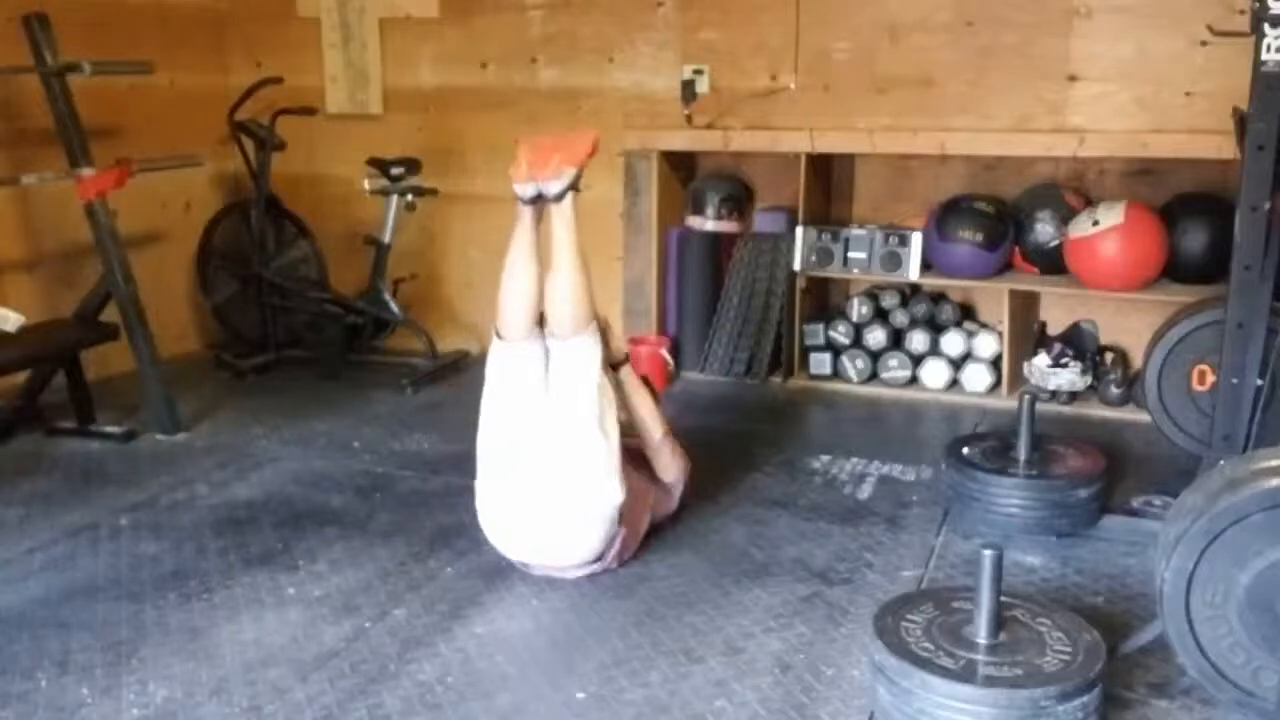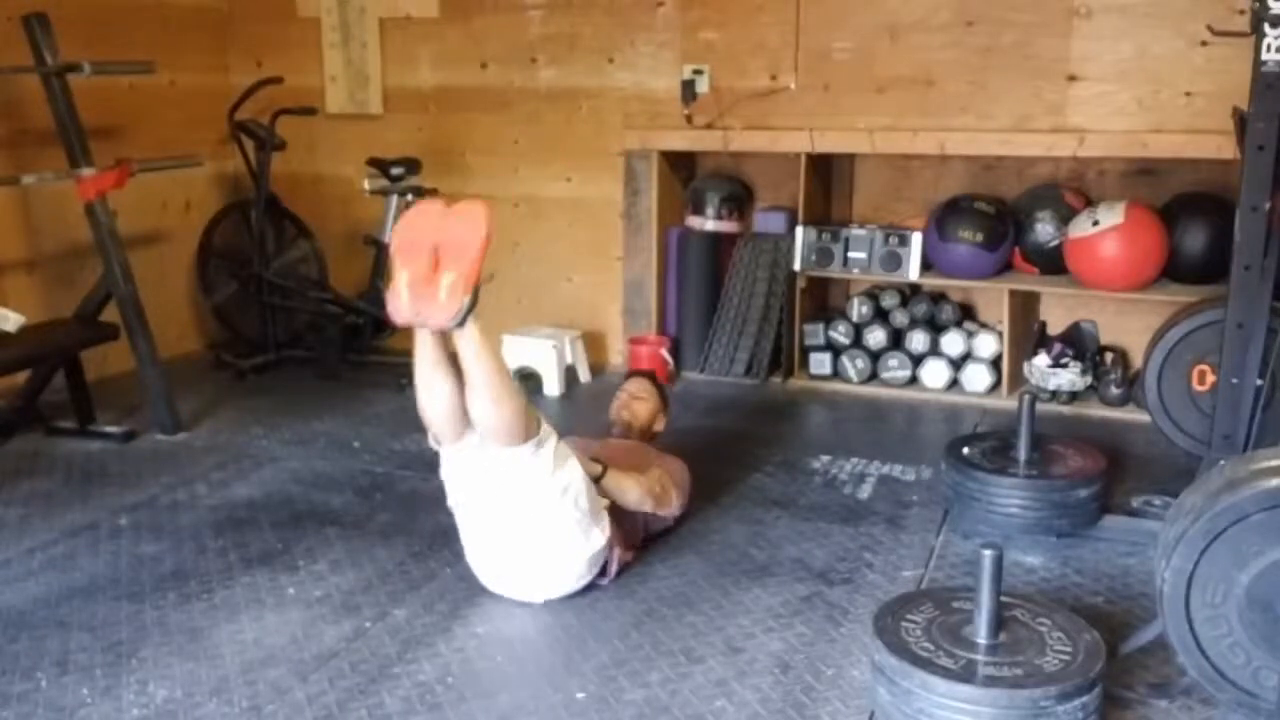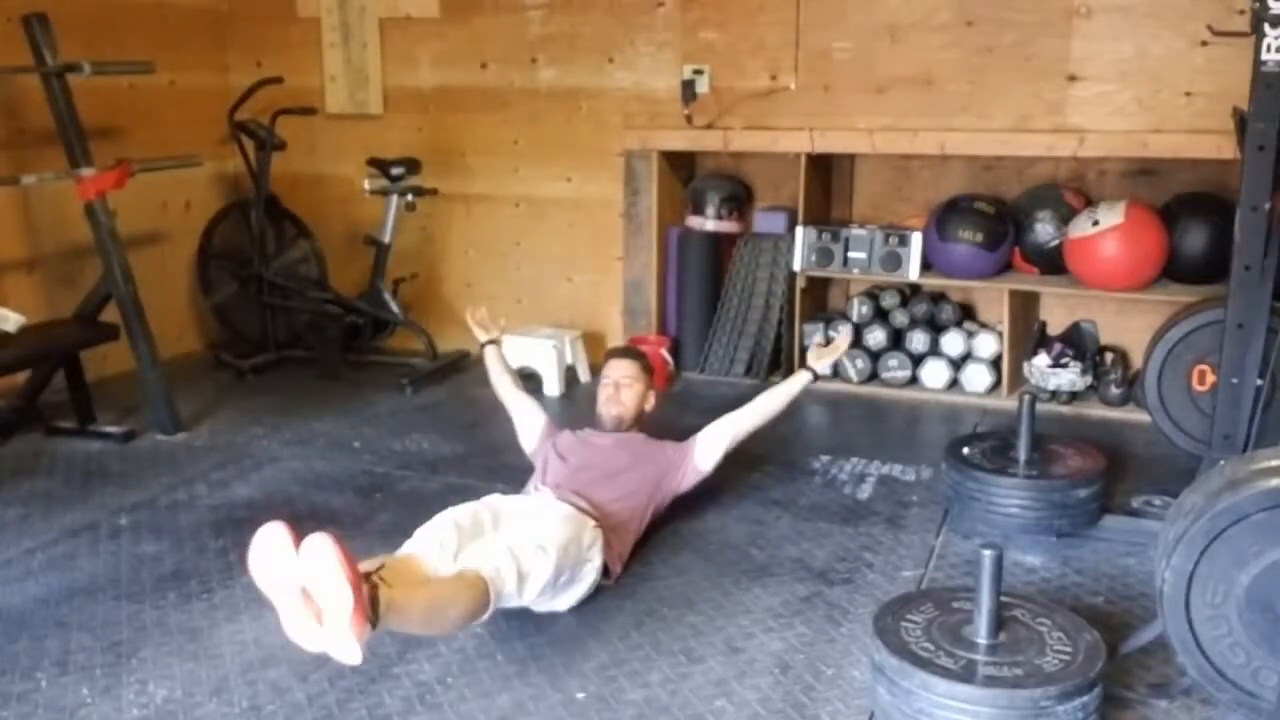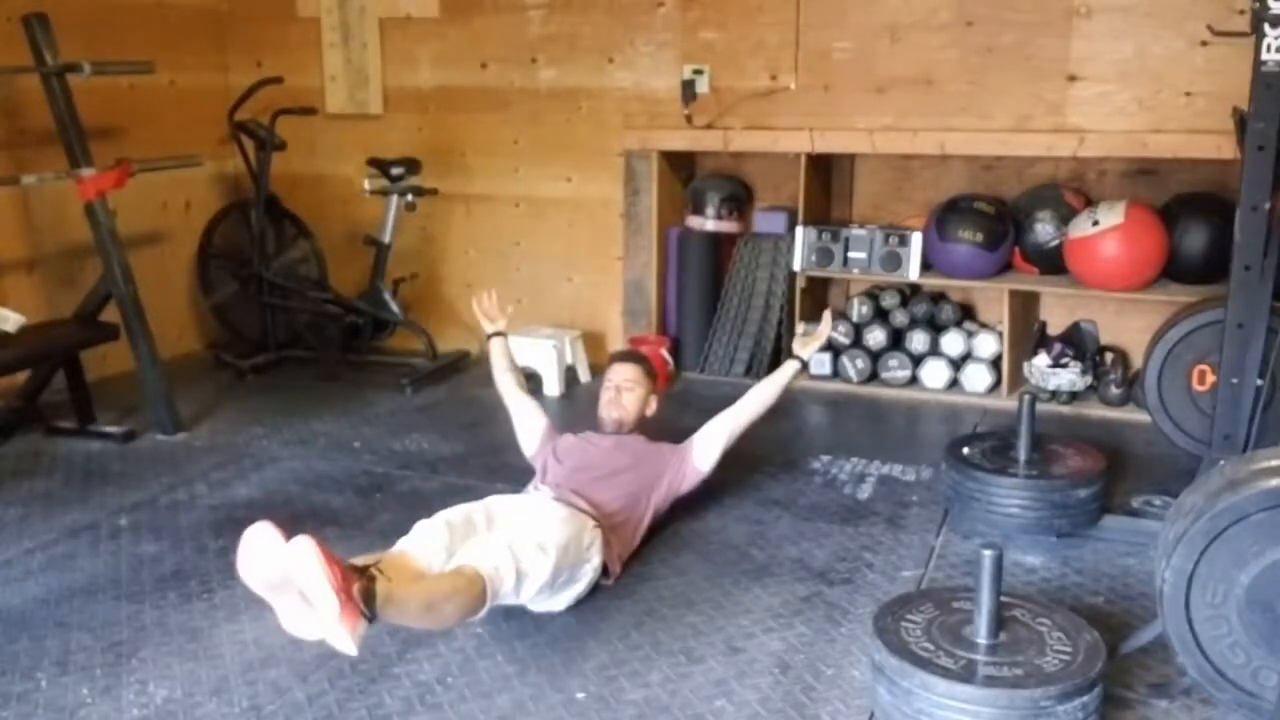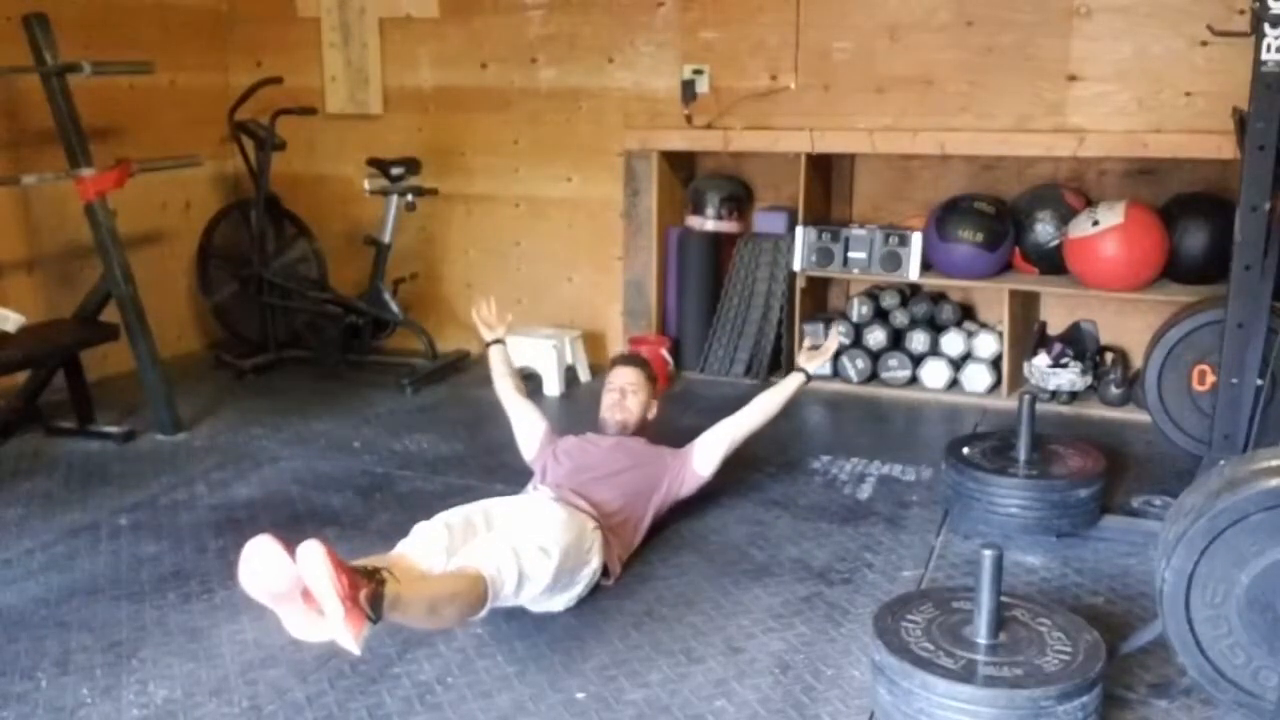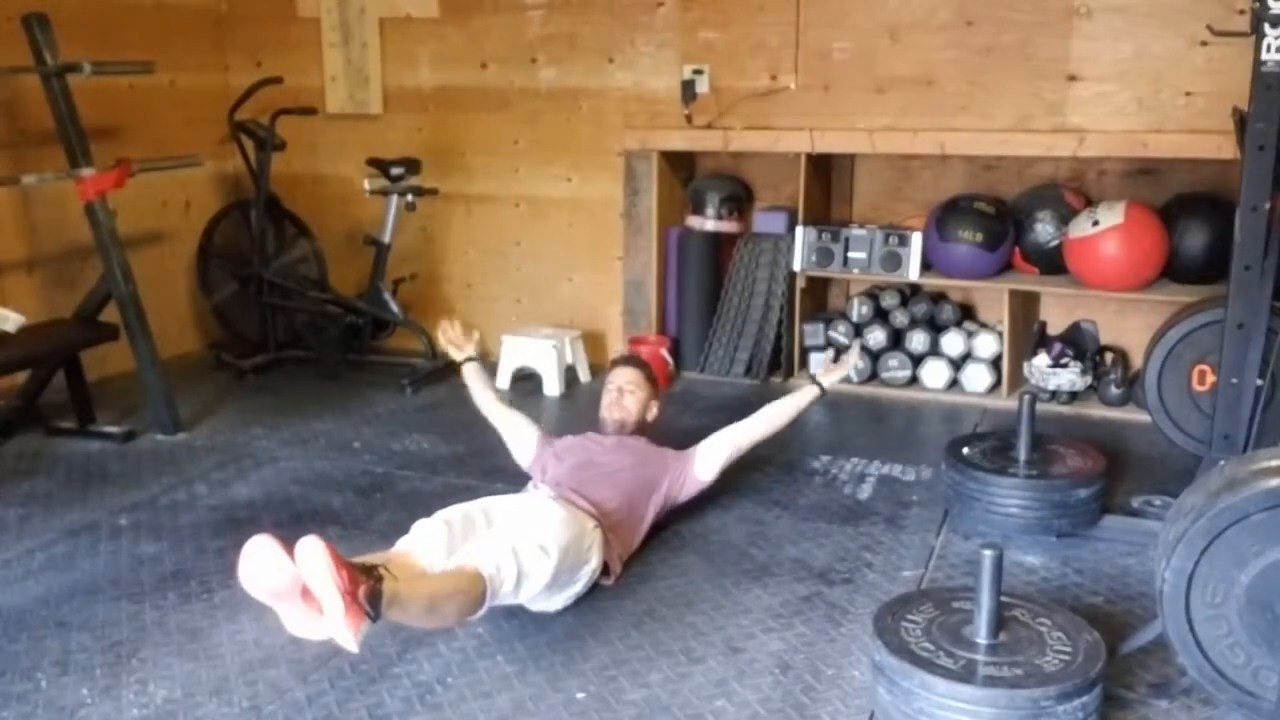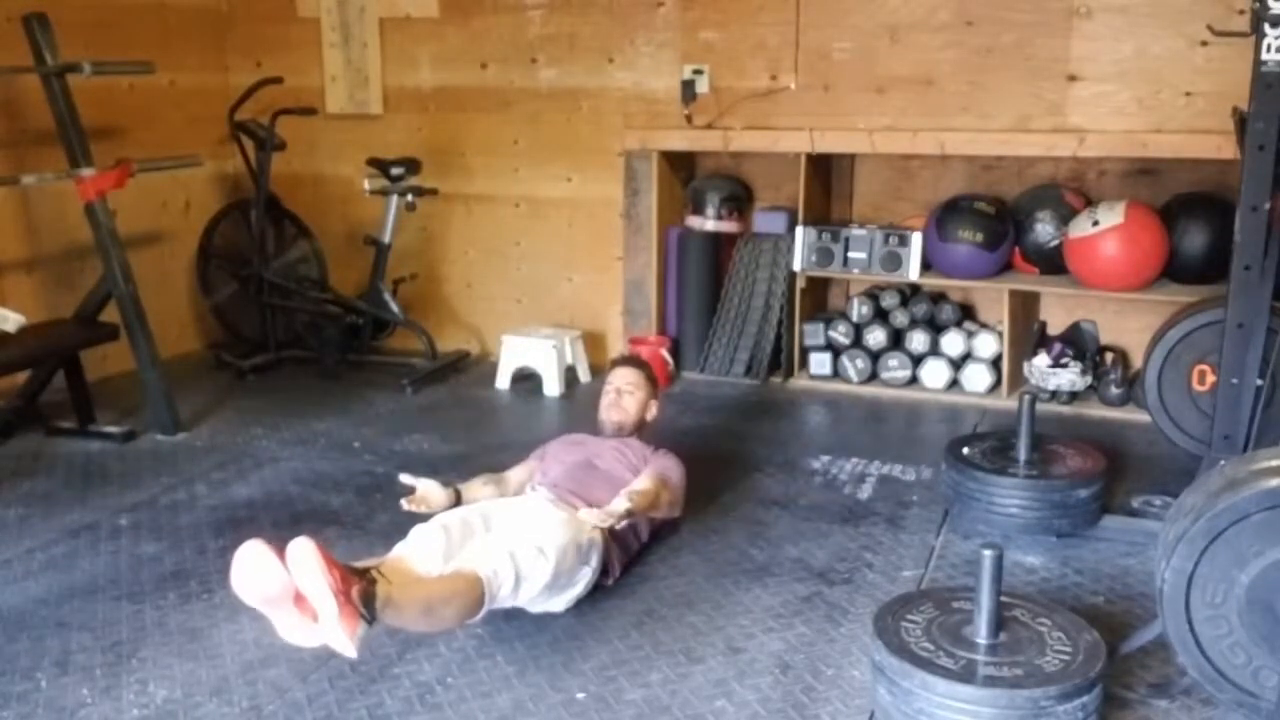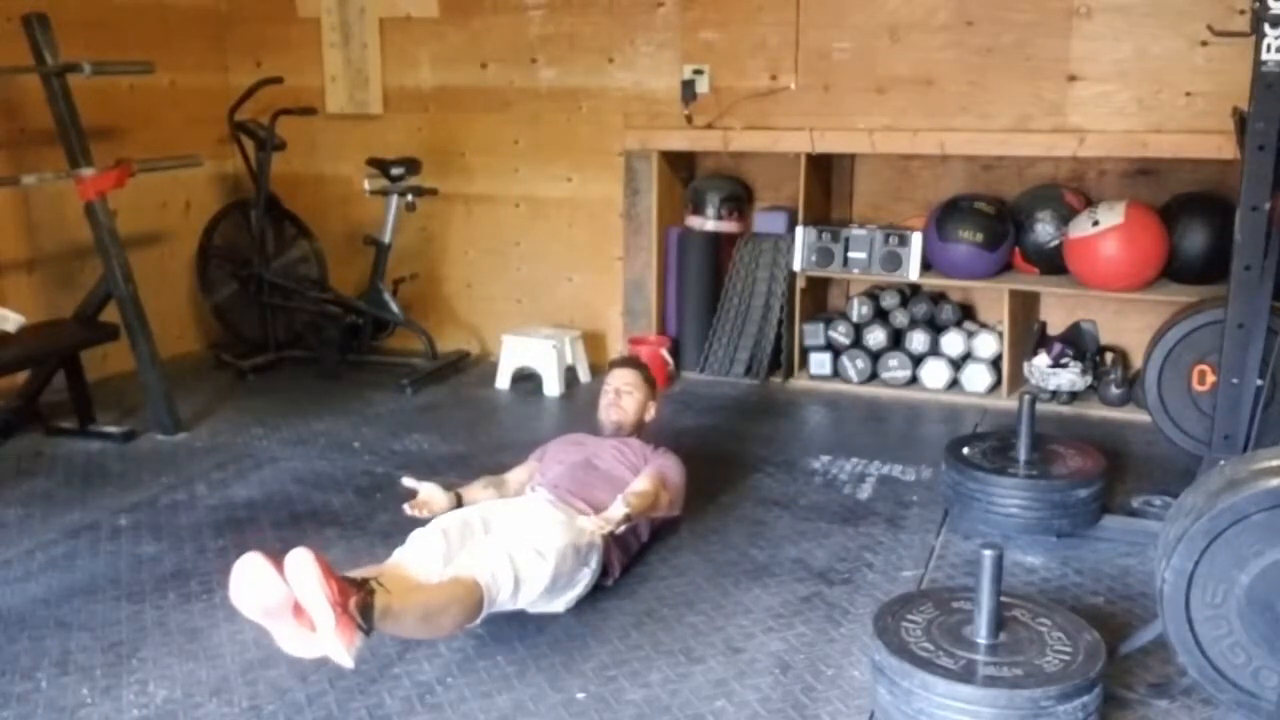
dt=0.5s
person 1, frame 1
left shoulder: (661, 465)
right shoulder: (578, 441)
left elbow: (657, 436)
left wrist: (616, 360)
left hip: (580, 523)
left knee: (576, 346)
right knee: (515, 341)
person 1, frame 2
left shoulder: (667, 467)
right shoulder: (578, 442)
left elbow: (659, 499)
left wrist: (592, 471)
left hip: (569, 541)
left knee: (514, 428)
right knee: (453, 426)
left ankle: (456, 312)
right ankle: (429, 312)
person 1, frame 3
left shoulder: (665, 458)
right shoulder: (562, 442)
left elbow: (736, 423)
right elbow: (514, 399)
left wrist: (808, 371)
right wrist: (491, 345)
left hip: (572, 535)
right hip: (511, 510)
left knee: (479, 576)
right knee: (431, 547)
left ankle: (361, 610)
right ankle: (322, 605)
person 1, frame 4
left shoulder: (667, 461)
right shoulder: (562, 445)
left elbow: (733, 418)
right elbow: (514, 394)
left wrist: (795, 361)
right wrist: (497, 334)
left hip: (574, 533)
right hip: (513, 508)
left knee: (480, 571)
right knee: (426, 543)
left ankle: (359, 604)
right ankle: (321, 599)
person 1, frame 5
left shoulder: (666, 464)
right shoulder: (562, 448)
left elbow: (736, 426)
right elbow: (516, 403)
left wrist: (799, 373)
right wrist: (496, 344)
left hip: (573, 531)
right hip: (511, 510)
left knee: (478, 573)
right knee: (424, 548)
left ankle: (365, 602)
right ankle: (323, 601)
person 1, frame 6
left shoulder: (664, 464)
right shoulder: (563, 446)
left elbow: (738, 437)
right elbow: (503, 418)
left wrist: (813, 389)
right wrist: (470, 361)
left hip: (571, 529)
right hip: (512, 506)
left knee: (476, 569)
right knee: (424, 544)
left ankle: (364, 599)
right ankle: (320, 597)
person 1, frame 7
left shoulder: (661, 464)
right shoulder: (565, 444)
left elbow: (648, 497)
right elbow: (505, 481)
left wrist: (618, 511)
right wrist: (452, 495)
left hip: (572, 532)
right hip: (510, 511)
left knee: (477, 574)
right knee: (423, 549)
left ankle: (361, 603)
right ankle: (313, 603)
person 1, frame 8
left shoulder: (660, 462)
right shoulder: (564, 443)
left elbow: (646, 496)
right elbow: (506, 482)
left wrist: (618, 514)
right wrist: (454, 497)
left hip: (573, 531)
right hip: (512, 511)
left knee: (476, 579)
right knee: (420, 556)
left ankle: (359, 615)
right ankle: (315, 616)
